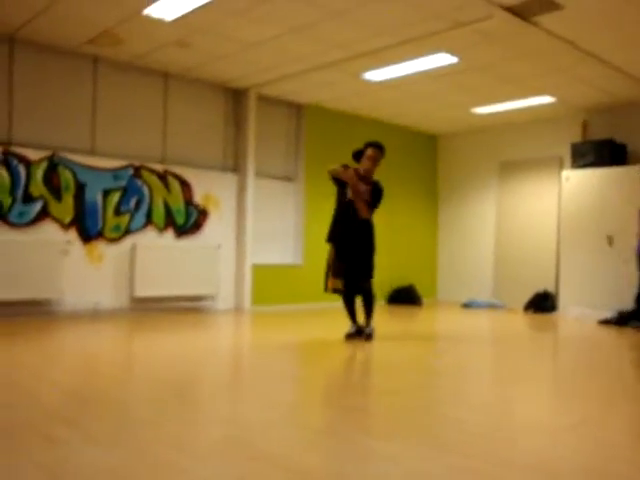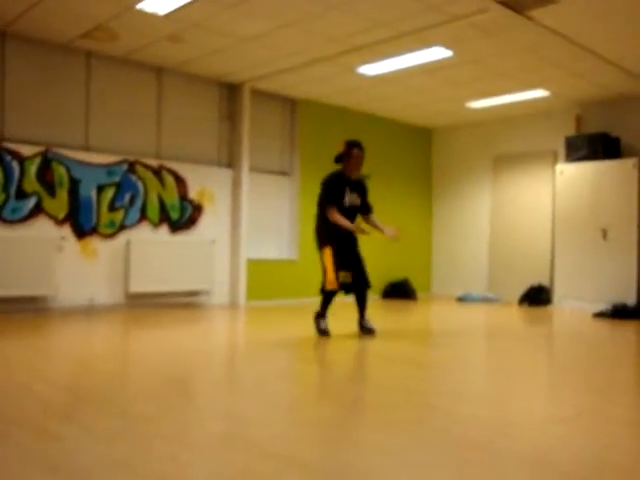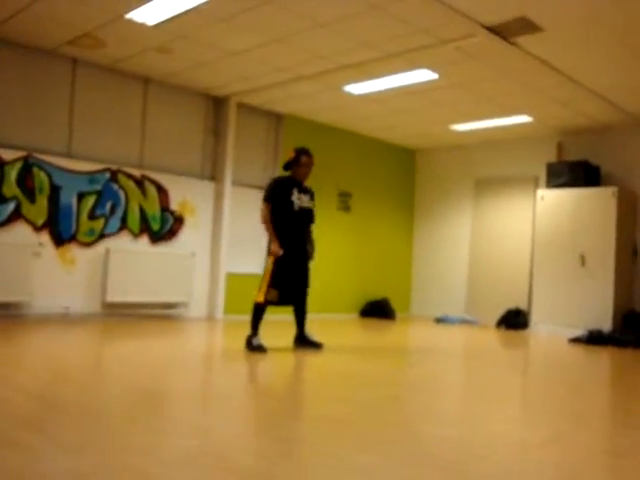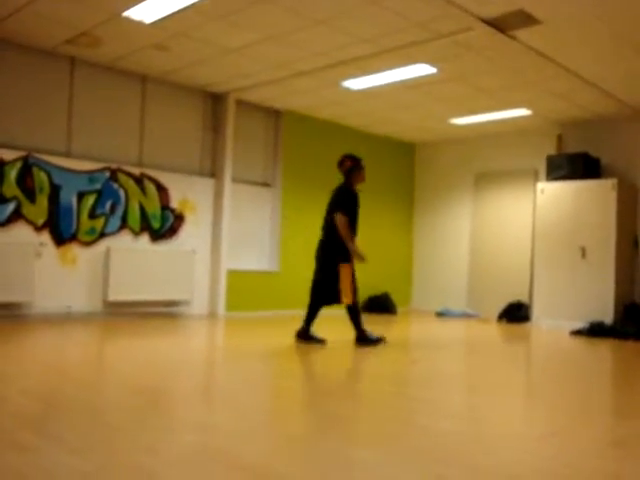
dt=1s
person 1, frame 1
left shoulder: (375, 187)
right shoulder: (347, 172)
left elbow: (365, 214)
right elbow: (333, 170)
left wrist: (357, 192)
right wrist: (355, 181)
left hip: (363, 241)
right hip: (340, 239)
left knee: (364, 284)
right knee: (343, 284)
left ankle: (368, 325)
right ankle: (355, 325)
person 1, frame 2
left shoulder: (360, 185)
right shoulder: (332, 181)
left elbow: (365, 215)
right elbow: (331, 213)
left wrist: (384, 229)
right wrist: (350, 225)
left hip: (348, 238)
right hip: (329, 236)
left knee: (360, 279)
right knee: (336, 278)
left ankle: (363, 320)
right ankle: (321, 316)
person 1, frame 3
left shoulder: (308, 192)
right shoulder: (279, 184)
right elbow: (265, 211)
left wrist: (311, 246)
right wrist: (273, 241)
left hip: (300, 250)
right hip: (281, 249)
left knee: (300, 294)
right knee: (267, 292)
left ankle: (301, 335)
right ankle: (253, 336)
person 1, frame 4
left shoulder: (341, 191)
right shoulder: (348, 193)
right elbow: (341, 220)
left wrist: (349, 248)
right wrist: (353, 248)
left hip: (327, 248)
right hip: (337, 251)
left knee: (324, 292)
right knee: (348, 293)
left ankle: (305, 330)
right ankle: (361, 334)
